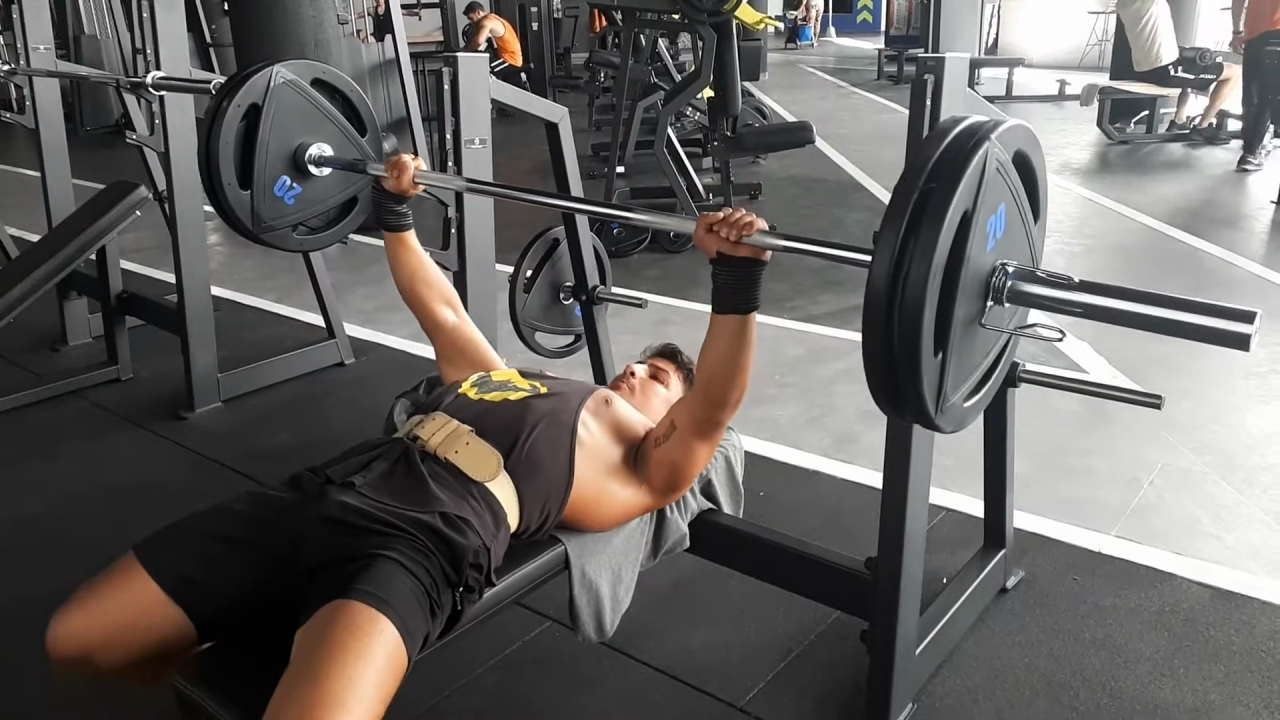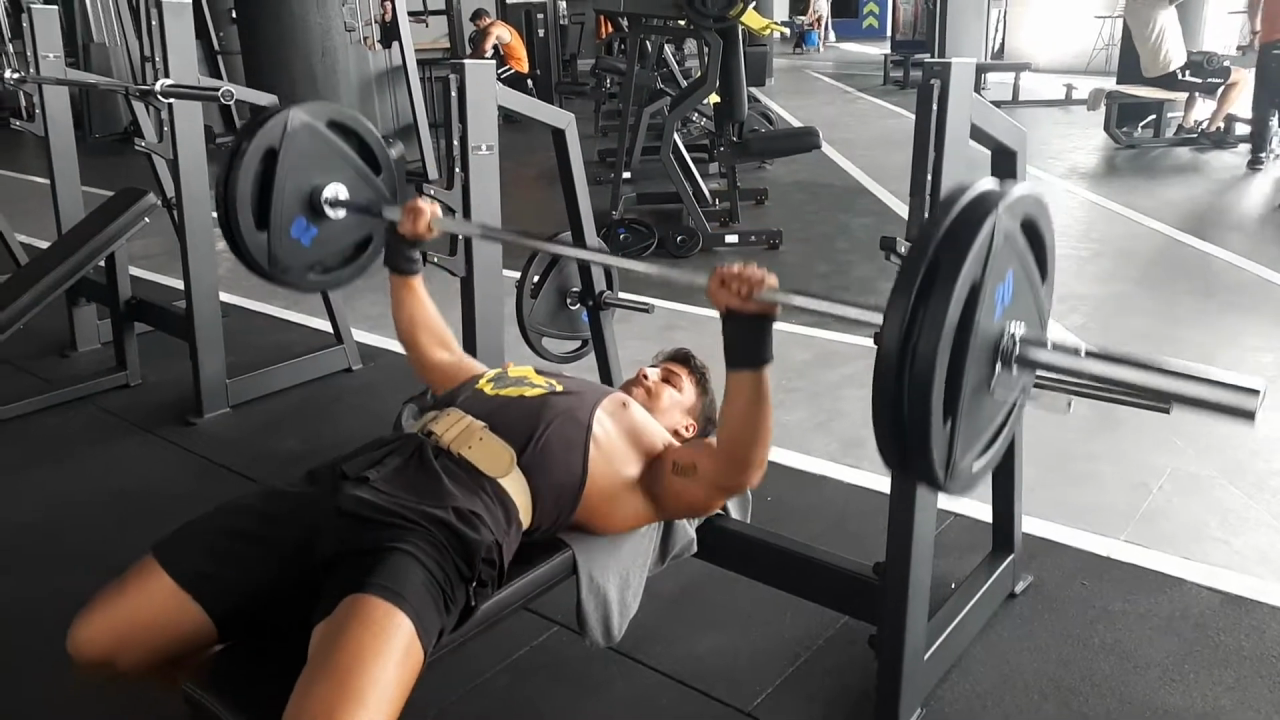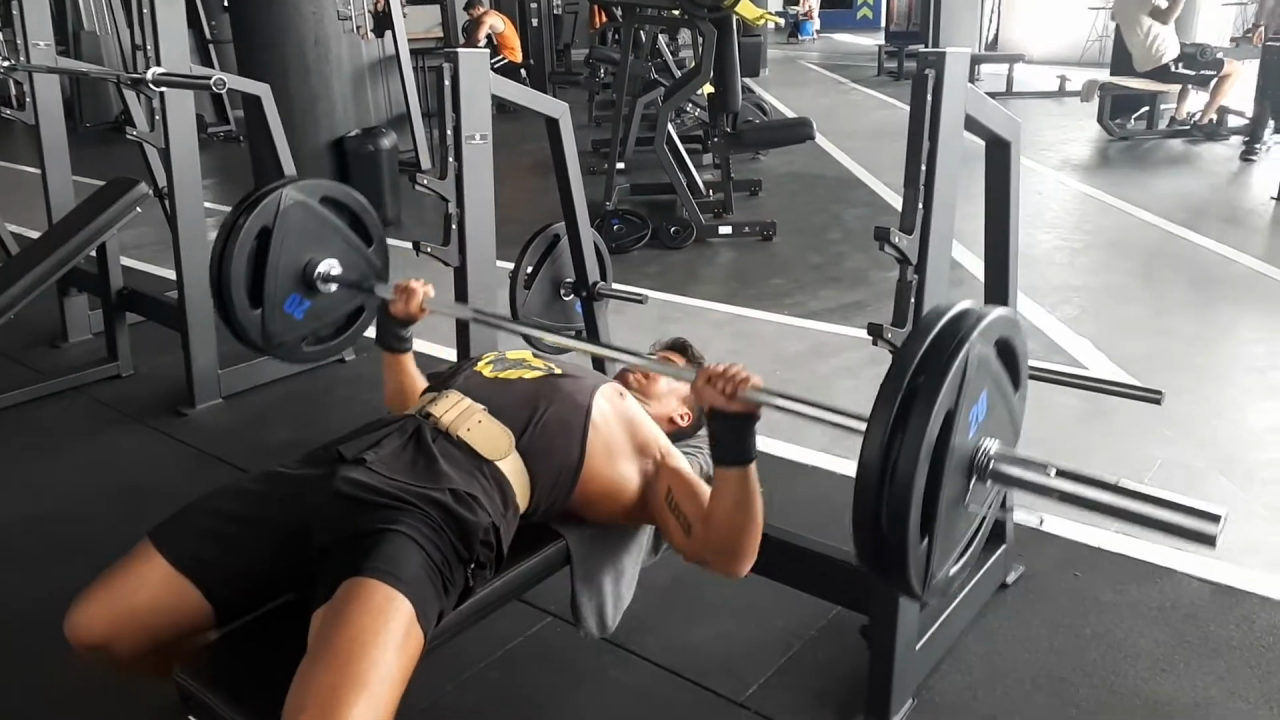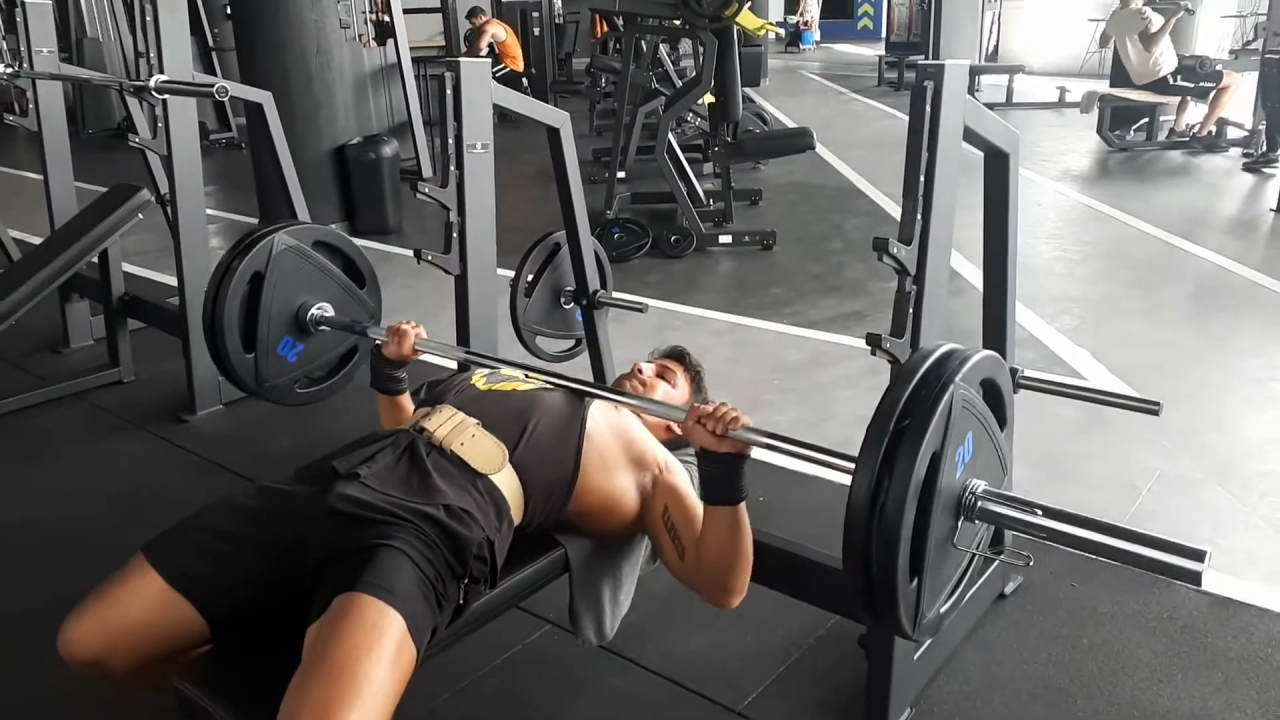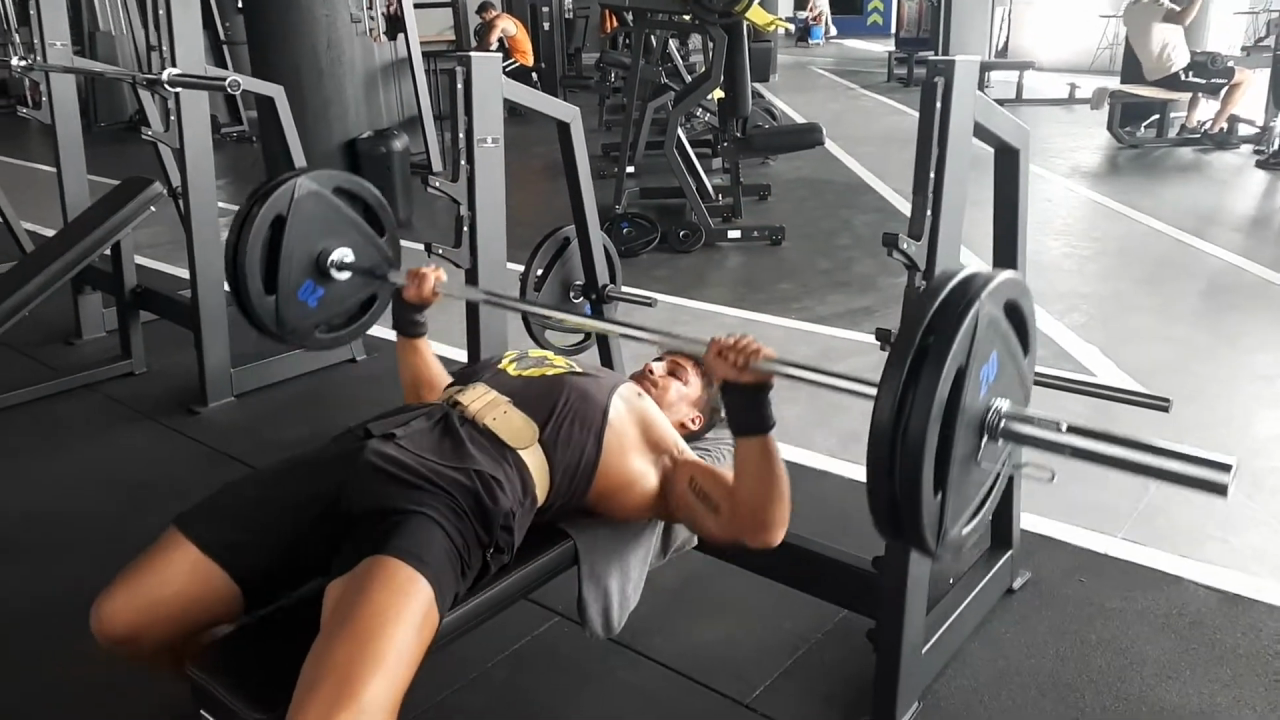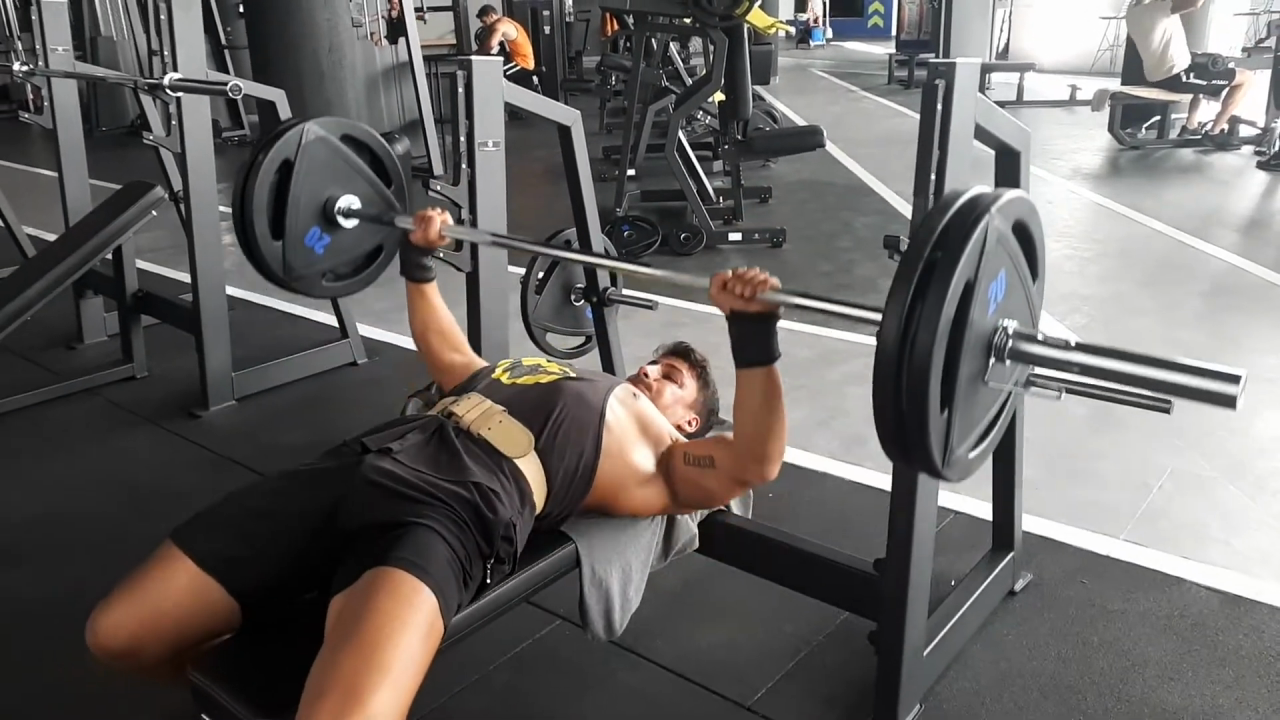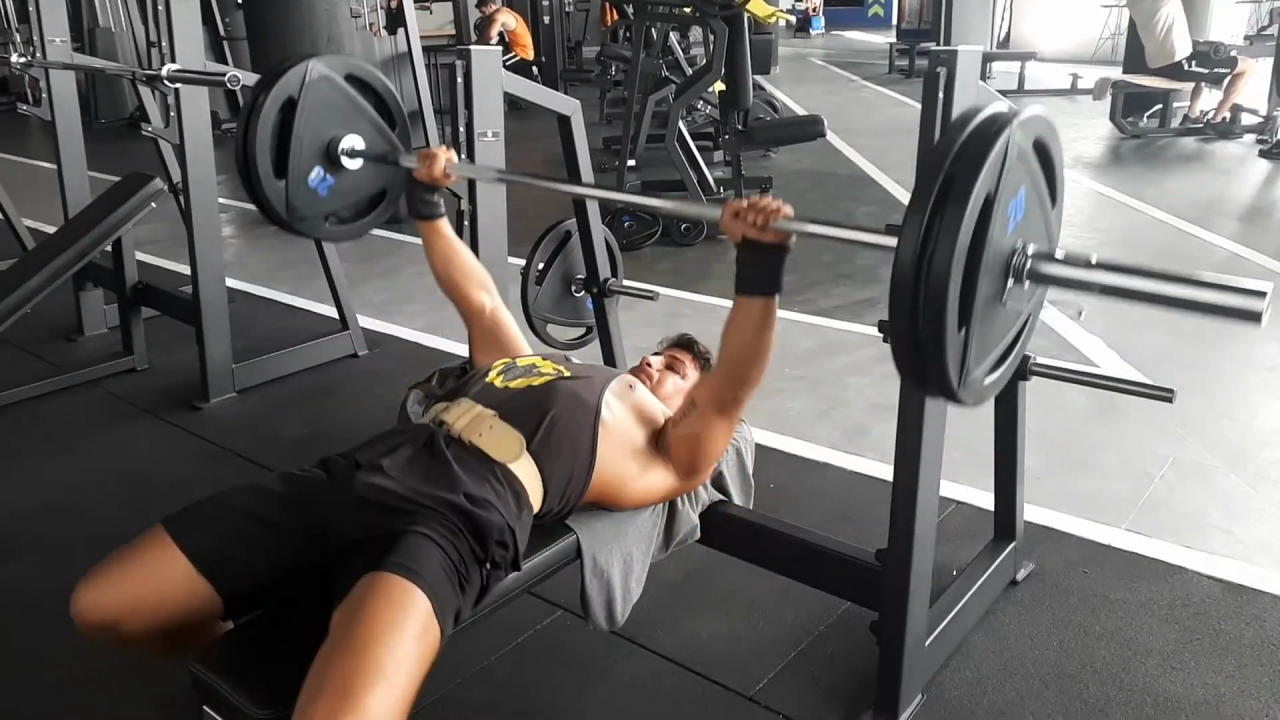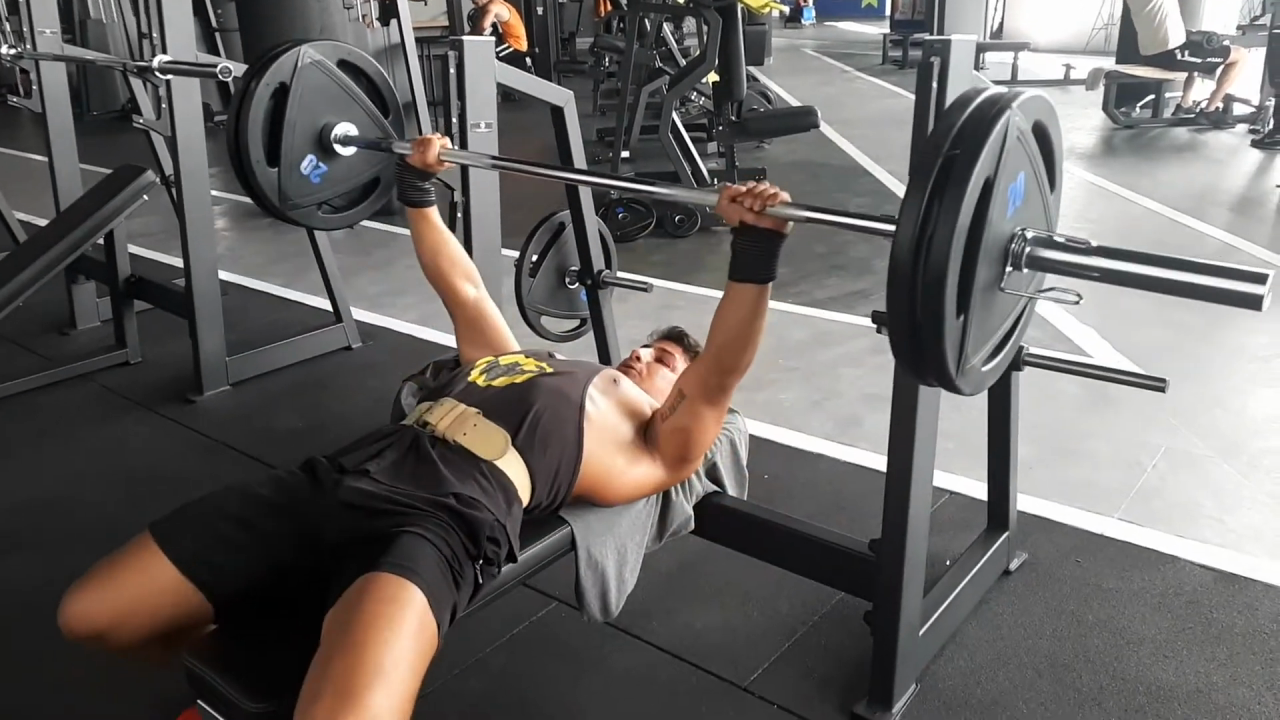
dt=0.4s
person 1, frame 1
left shoulder: (645, 464)
right shoulder: (509, 381)
left elbow: (713, 410)
right elbow: (439, 308)
left wrist: (736, 280)
right wrist: (394, 209)
left hip: (425, 537)
right hip: (330, 490)
right knee: (76, 640)
person 1, frame 2
left shoulder: (652, 461)
right shoulder: (534, 387)
left elbow: (737, 472)
right elbow: (429, 350)
left wrist: (748, 340)
right wrist: (405, 251)
left hip: (436, 531)
right hip: (343, 484)
right knee: (97, 644)
person 1, frame 3
left shoulder: (651, 454)
right shoulder: (540, 373)
left elbow: (729, 552)
left wrist: (734, 433)
right wrist: (395, 330)
left hip: (435, 511)
right hip: (338, 468)
right knee: (96, 630)
person 1, frame 4
left shoulder: (647, 466)
right shoulder: (542, 393)
left elbow: (722, 584)
left wrist: (724, 468)
right wrist: (390, 370)
left hip: (429, 526)
right hip: (328, 485)
right knee: (89, 644)
person 1, frame 5
left shoulder: (663, 457)
right shoulder: (553, 378)
left elbow: (759, 525)
right elbow: (426, 393)
left wrist: (748, 402)
right wrist: (410, 315)
left hip: (454, 498)
right hip: (365, 452)
right knee: (121, 623)
person 1, frame 6
left shoulder: (664, 461)
right shoulder: (548, 385)
left elbow: (754, 465)
right elbow: (445, 355)
left wrist: (754, 335)
right wrist: (418, 260)
left hip: (455, 508)
right hip: (362, 463)
right knee: (118, 635)
person 1, frame 7
left shoulder: (665, 455)
right shoulder: (535, 368)
left elbow: (732, 390)
right elbow: (479, 301)
left wrist: (760, 266)
right wrist: (426, 200)
left hip: (455, 516)
right hip: (357, 474)
right knee: (101, 607)
person 1, frame 8
left shoulder: (653, 446)
right shoulder: (523, 362)
left elbow: (720, 381)
right elbow: (462, 291)
left wrist: (754, 250)
right wrist: (417, 186)
left hip: (444, 516)
right hip: (341, 475)
right knee: (89, 617)
